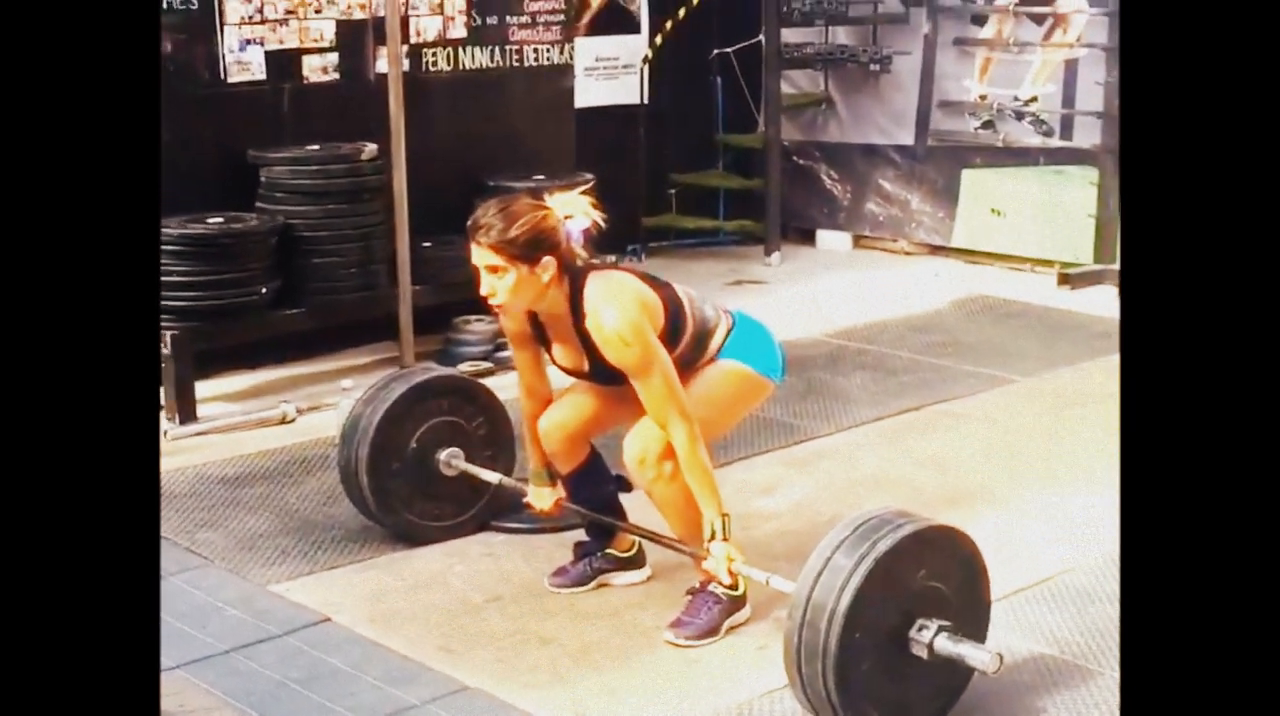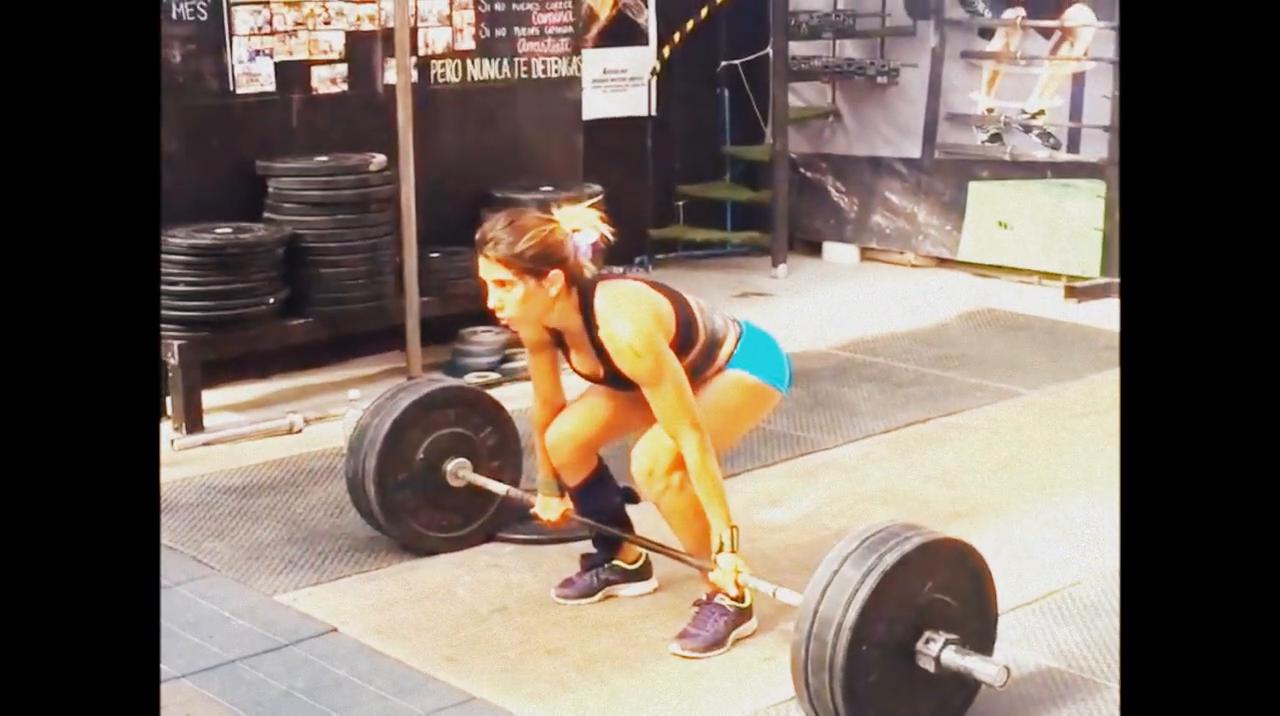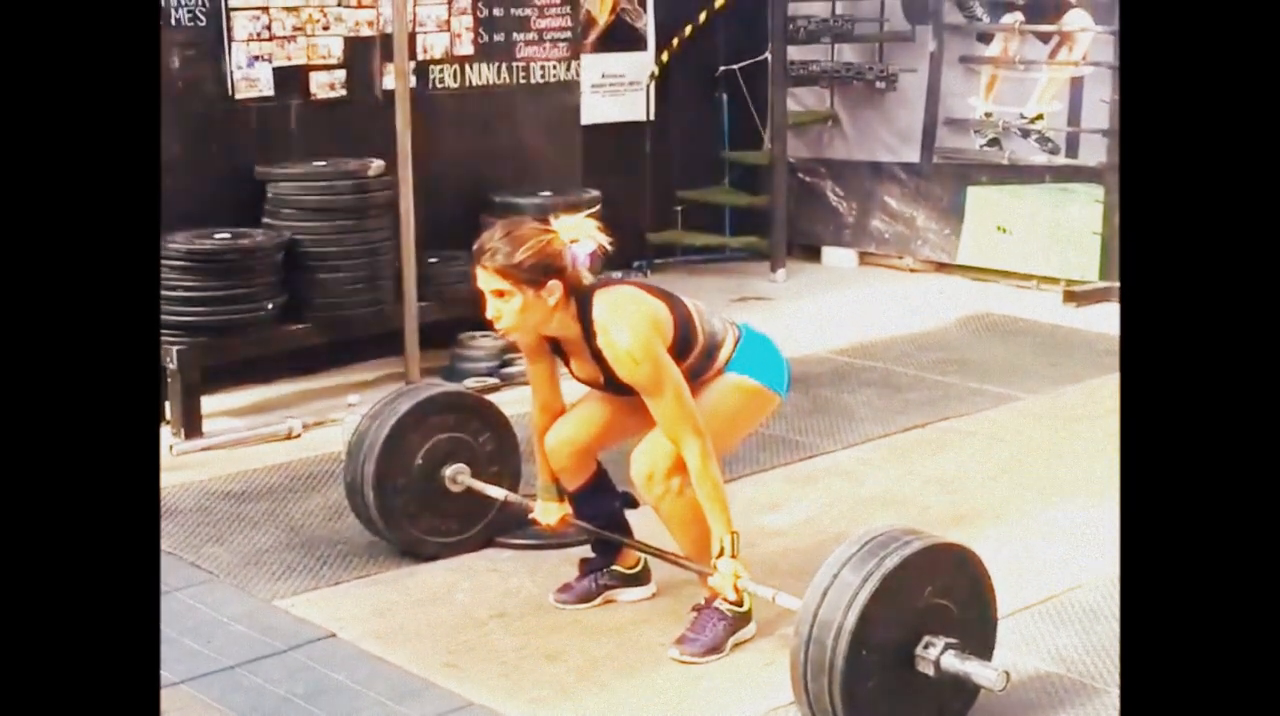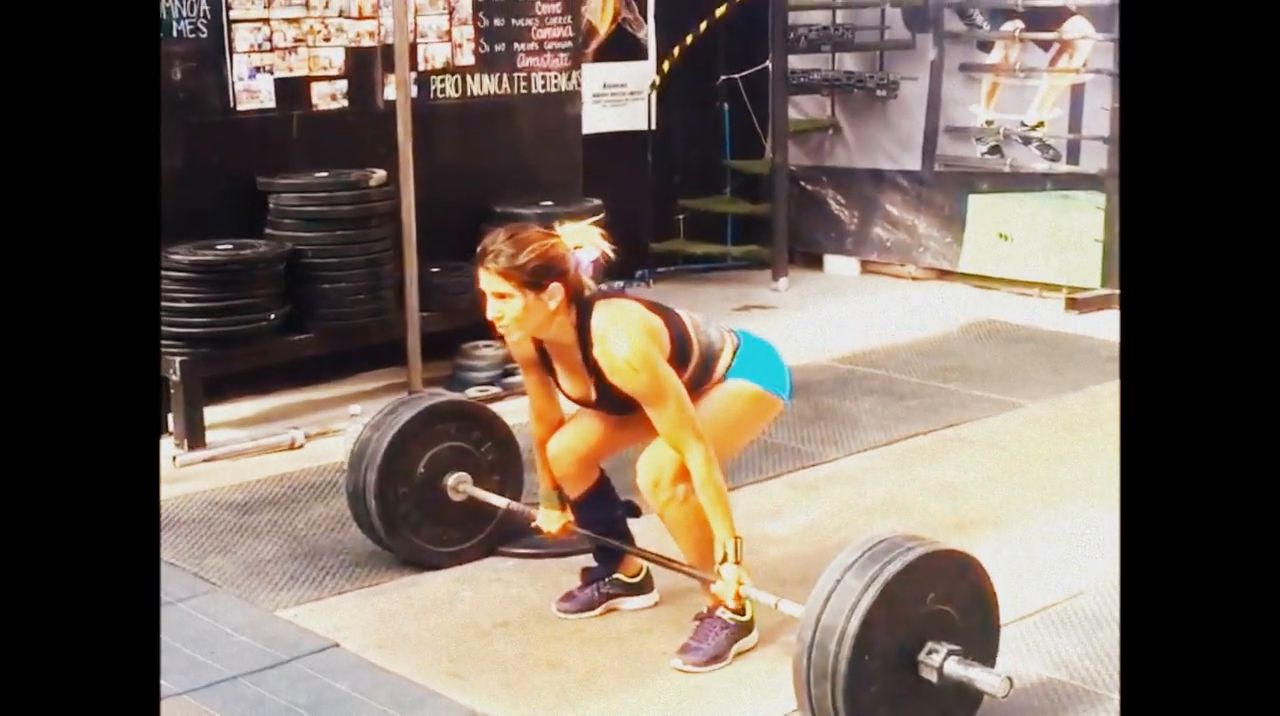
dt=0.5s
person 1, frame 1
left shoulder: (610, 316)
right shoulder: (519, 308)
left elbow: (680, 427)
right elbow: (534, 398)
left wrist: (717, 532)
right wrist: (540, 477)
left hip: (737, 353)
right hip: (671, 355)
left knee: (644, 451)
right knee: (557, 429)
left ankle: (722, 586)
right ankle: (616, 548)
person 1, frame 2
left shoulder: (622, 326)
right shoulder: (535, 316)
left elbow: (690, 437)
right elbow: (546, 406)
left wrist: (725, 543)
right wrist: (549, 487)
left hip: (745, 363)
right hip: (679, 364)
left knee: (653, 462)
right knee: (565, 440)
left ankle: (729, 599)
right ankle: (623, 561)
person 1, frame 3
left shoulder: (620, 333)
right shoulder: (532, 321)
left elbow: (692, 442)
right elbow: (545, 411)
left wrist: (726, 548)
right wrist: (549, 492)
left hip: (744, 366)
right hip: (677, 368)
left knee: (653, 466)
right knee: (564, 444)
left ankle: (728, 603)
right ankle: (622, 565)
person 1, frame 4
left shoulder: (618, 345)
right shoulder: (527, 335)
left elbow: (695, 449)
right elbow: (545, 421)
left wrist: (728, 555)
right wrist: (550, 499)
left hip: (745, 372)
right hip: (680, 375)
left knee: (658, 473)
right knee: (567, 452)
left ankle: (730, 612)
right ankle: (625, 575)
